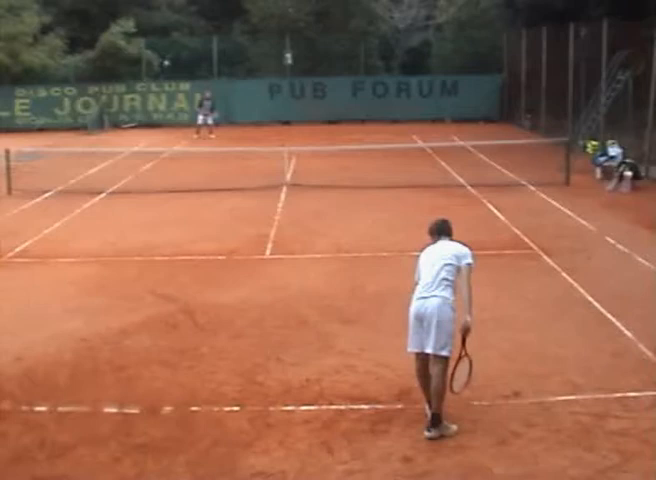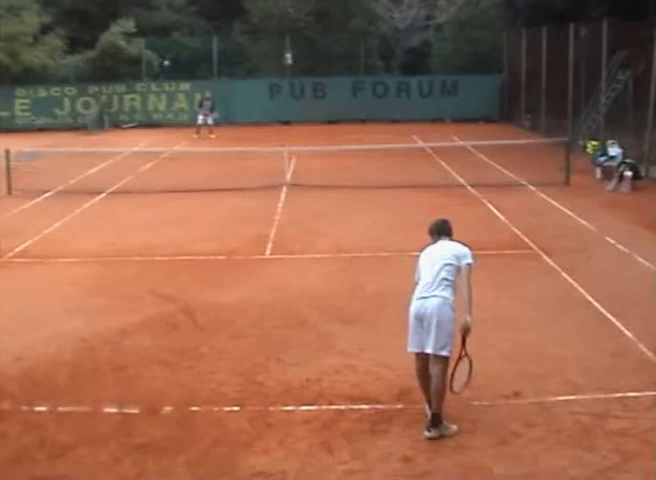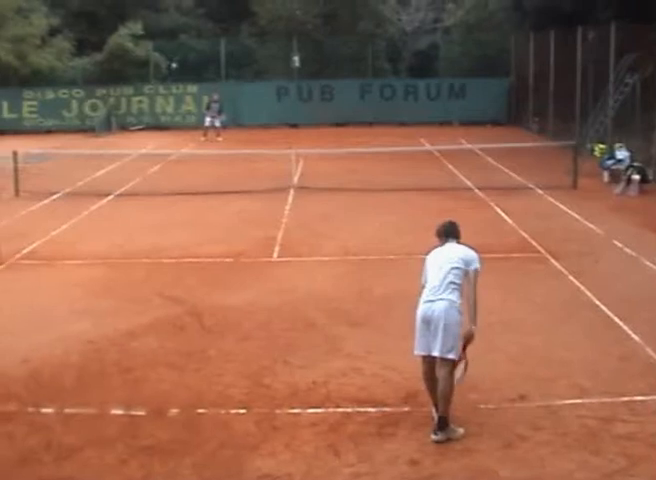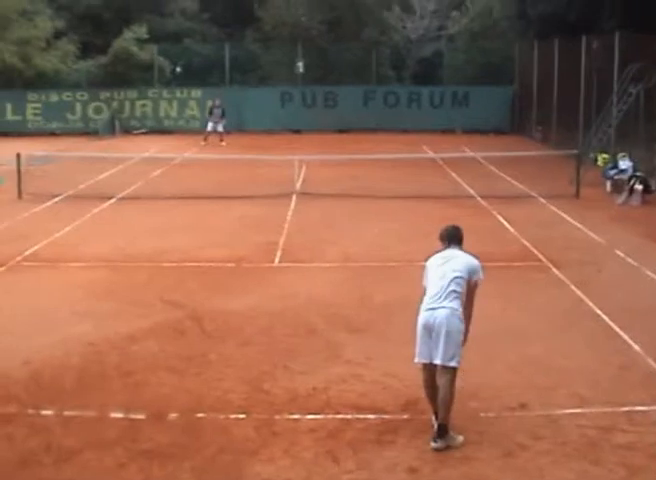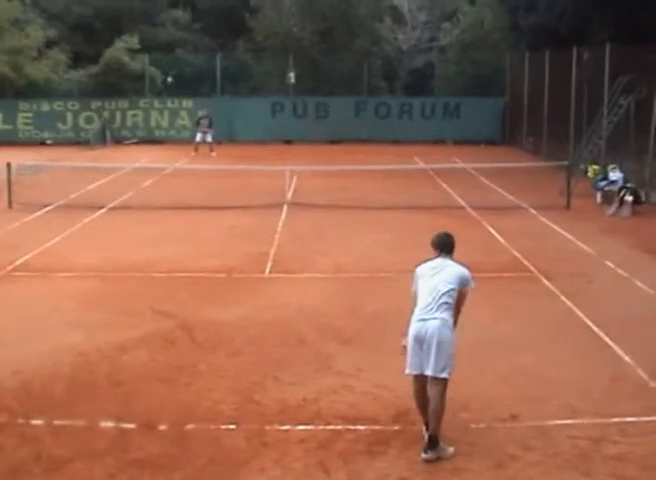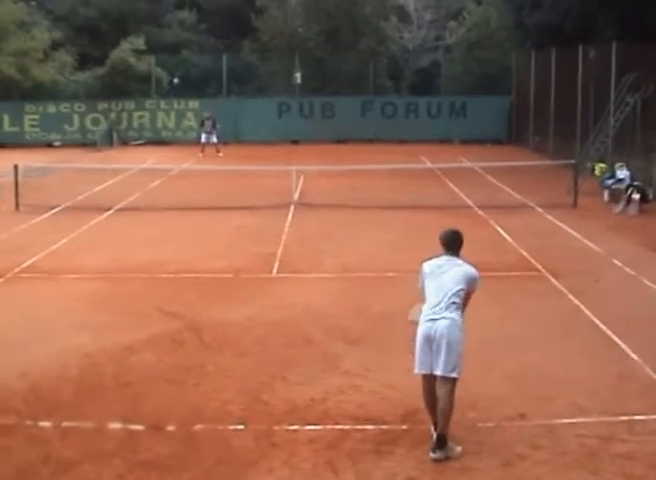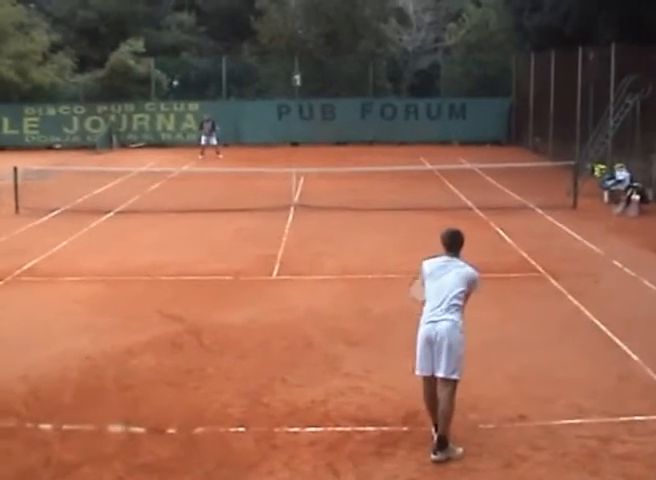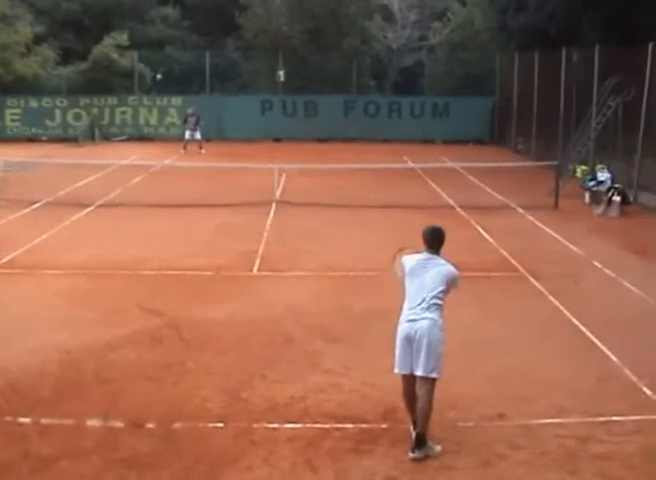
dt=0.2s
person 1, frame 1
left shoulder: (426, 252)
right shoulder: (462, 250)
right elbow: (465, 283)
right wrist: (468, 315)
left hip: (418, 303)
right hip: (440, 304)
left knee: (421, 359)
right knee: (439, 363)
left ankle: (431, 406)
right ankle: (435, 424)
person 1, frame 2
left shoulder: (426, 252)
right shoulder: (462, 251)
right elbow: (465, 283)
right wrist: (468, 316)
left hip: (418, 303)
right hip: (440, 304)
left knee: (421, 359)
right knee: (439, 363)
left ankle: (431, 406)
right ankle: (435, 424)
person 1, frame 3
left shoulder: (433, 254)
right shoulder: (469, 254)
right elbow: (471, 290)
right wrist: (472, 324)
left hip: (425, 306)
right hip: (447, 308)
left knee: (428, 362)
right knee: (445, 366)
left ankle: (437, 409)
right ankle: (442, 427)
person 1, frame 4
left shoulder: (432, 260)
right shoulder: (472, 263)
right elbow: (469, 301)
right wrist: (465, 332)
left hip: (426, 313)
right hip: (449, 316)
left knee: (428, 370)
right knee: (446, 374)
left ankle: (437, 417)
right ankle: (441, 435)
person 1, frame 5
left shoulder: (421, 269)
right shoulder: (463, 273)
right wrist: (450, 331)
left hip: (417, 324)
right hip: (440, 326)
left knee: (419, 381)
right knee: (437, 385)
left ankle: (428, 428)
right ankle: (432, 445)
person 1, frame 6
left shoulder: (427, 266)
right shoulder: (470, 272)
left hip: (426, 324)
right hip: (449, 326)
left knee: (428, 380)
right knee: (446, 385)
left ankle: (436, 427)
right ankle: (440, 445)
person 1, frame 7
left shoulder: (427, 265)
right shoulder: (470, 273)
left hip: (427, 325)
right hip: (450, 328)
left knee: (429, 382)
right knee: (446, 386)
left ankle: (437, 429)
right ankle: (441, 446)
person 1, frame 8
left shoulder: (407, 261)
right shoulder: (450, 272)
left hip: (407, 323)
right hip: (429, 326)
left knee: (408, 380)
right knee: (425, 384)
left ankle: (416, 426)
right ankle: (419, 444)
